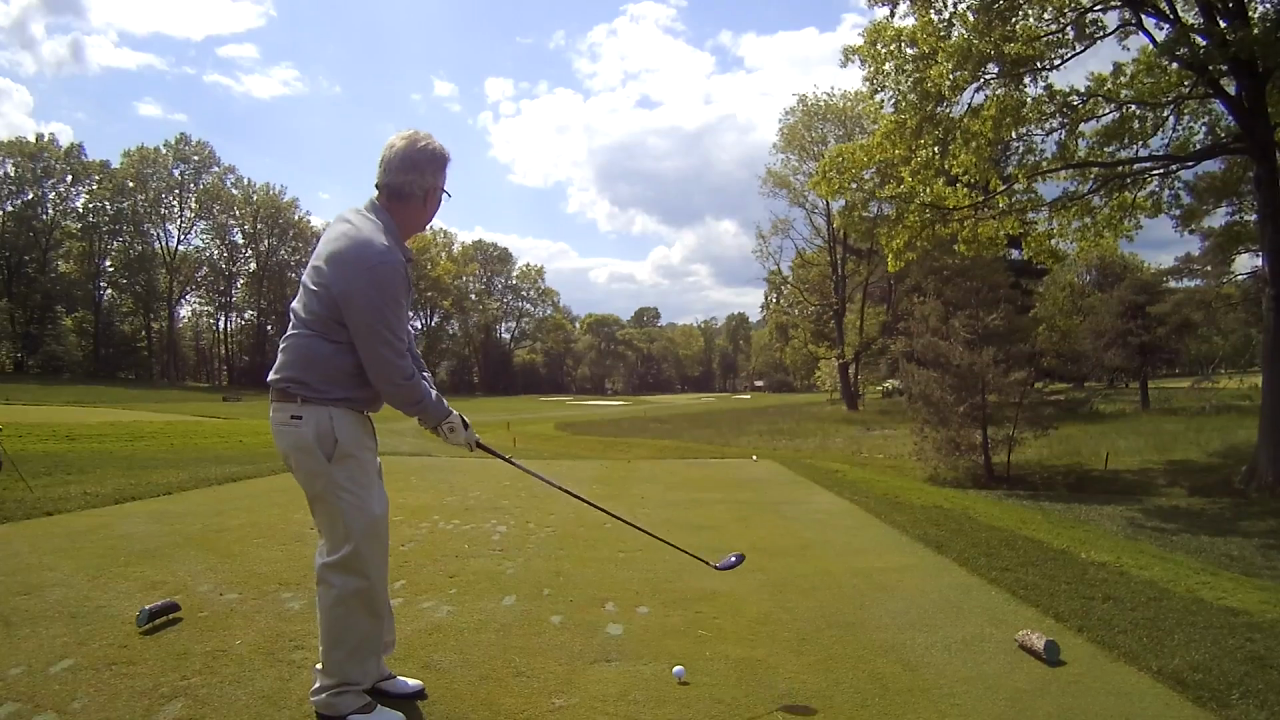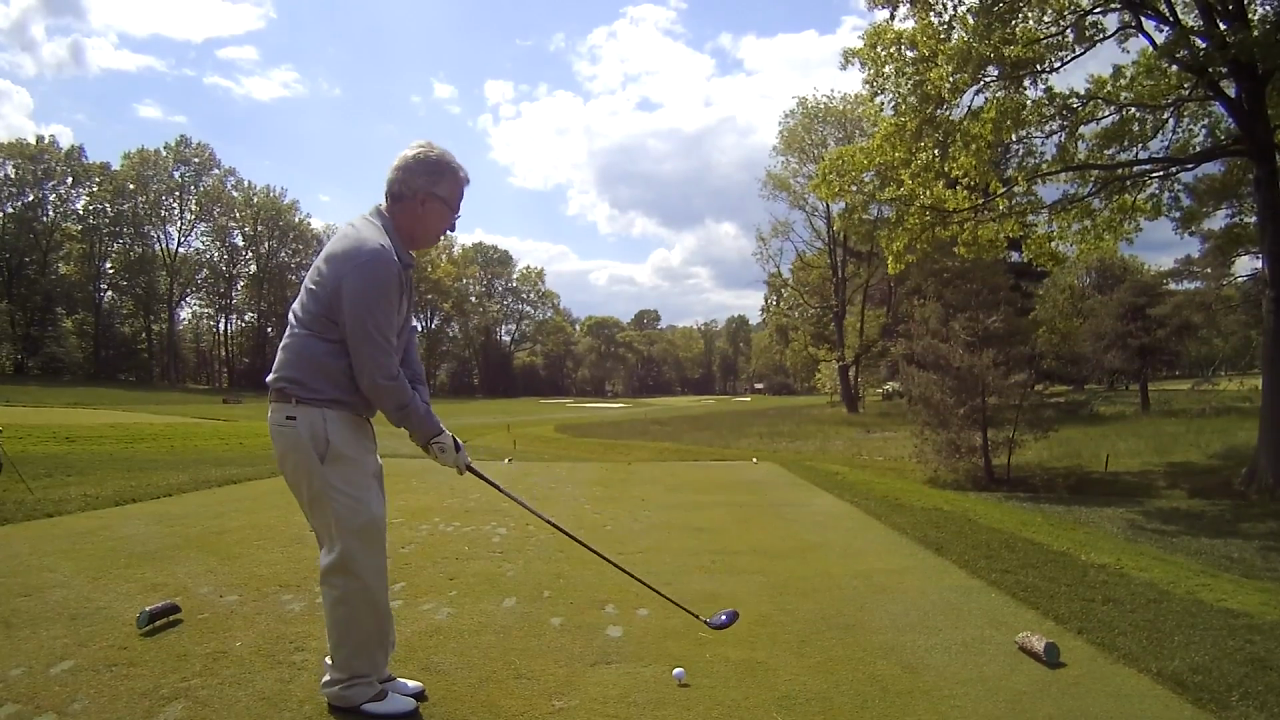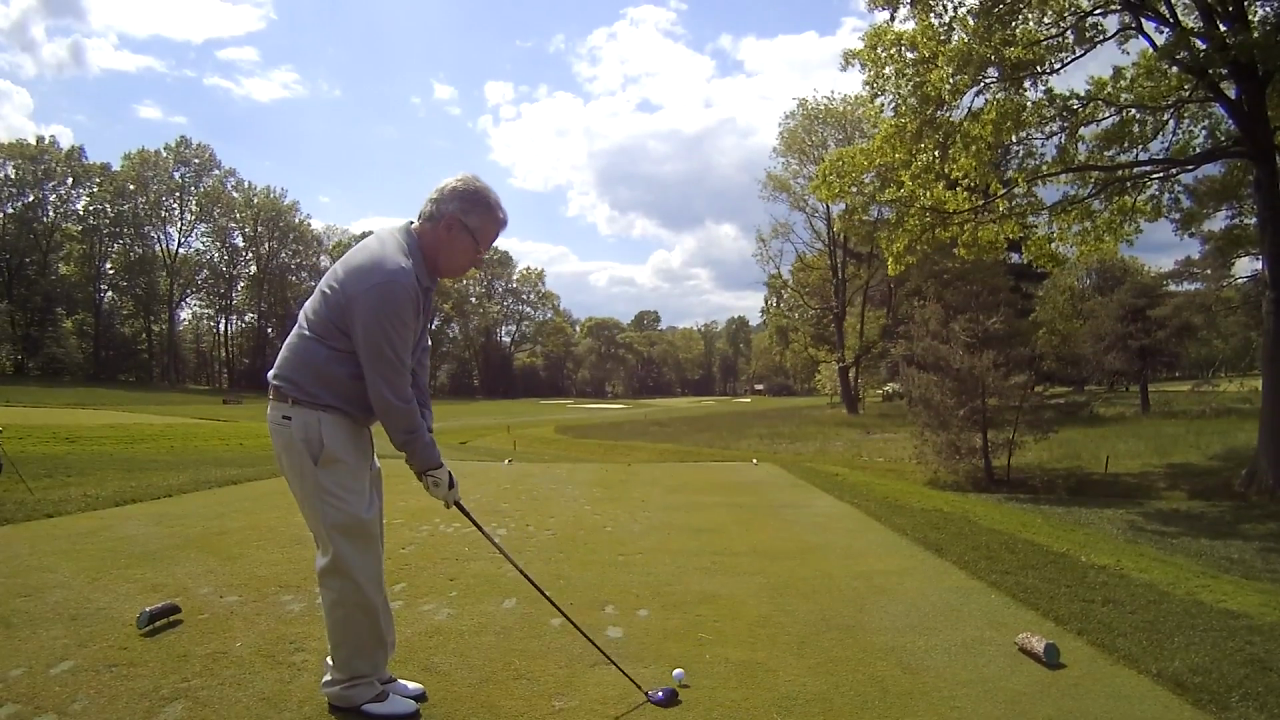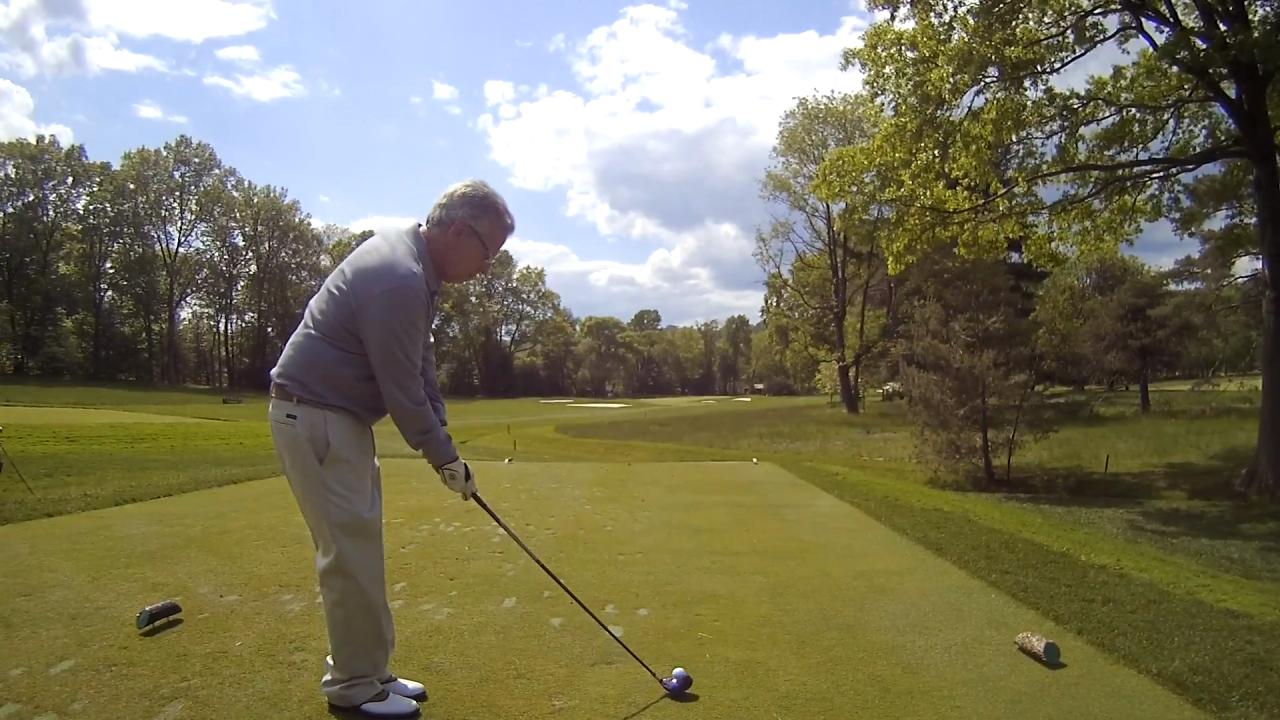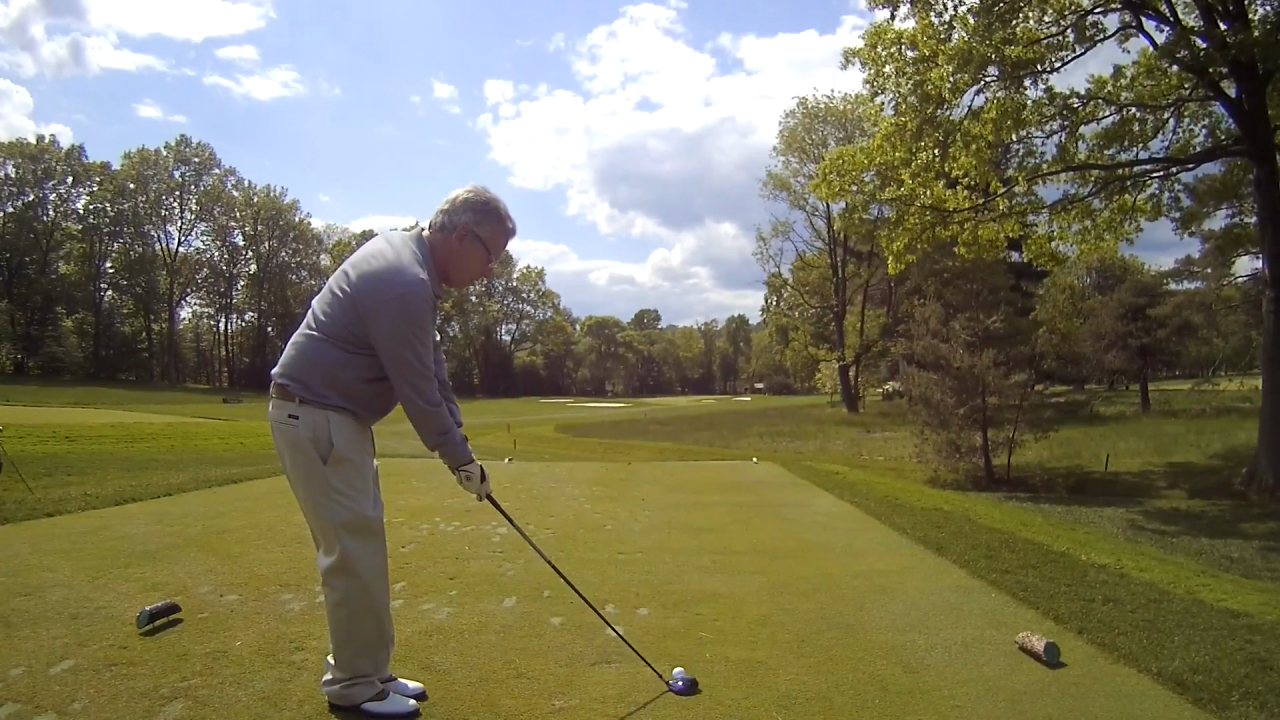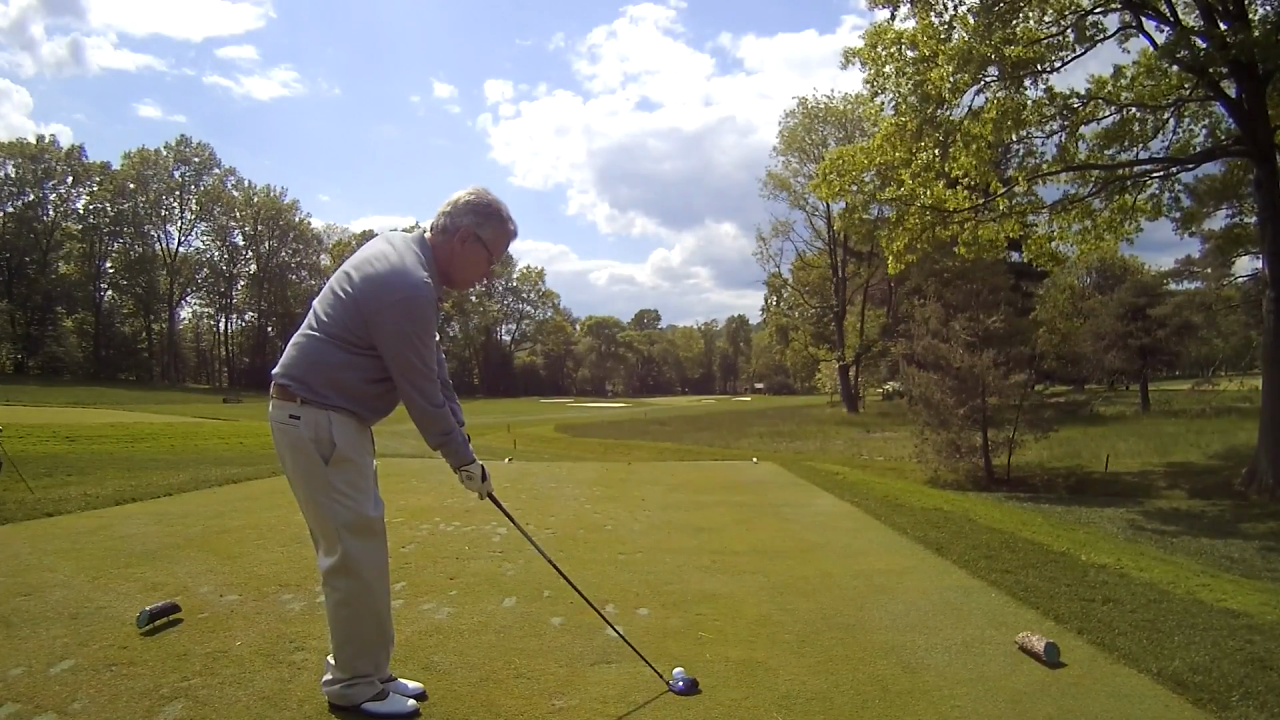
dt=0.5s
person 1, frame 1
left shoulder: (361, 230)
right shoulder: (375, 257)
left elbow: (396, 341)
right elbow: (390, 371)
left wrist: (435, 400)
right wrist: (439, 416)
left hip: (330, 412)
right hip: (319, 416)
left knee: (362, 543)
right knee: (354, 549)
left ankle: (365, 668)
person 1, frame 2
left shoulder: (382, 248)
right shoulder: (372, 258)
left elbow: (401, 347)
right elbow: (379, 374)
left wrist: (429, 418)
right wrist: (427, 431)
left hip: (335, 415)
right hip: (314, 416)
left knee: (360, 544)
right knee: (354, 548)
left ankle: (365, 668)
person 1, frame 3
left shoulder: (412, 267)
right shoulder: (389, 278)
left elbow: (414, 365)
right elbow: (390, 389)
left wrist: (427, 444)
right wrist: (428, 463)
left hip: (339, 417)
right hip: (311, 417)
left knee: (362, 546)
right knee: (349, 551)
left ankle: (365, 670)
person 1, frame 4
left shoulder: (412, 259)
right shoulder: (398, 280)
left elbow: (421, 366)
right elbow: (402, 390)
left wrist: (443, 441)
right wrist: (444, 457)
left hip: (337, 414)
right hip: (314, 415)
left knee: (360, 545)
right knee: (351, 550)
left ankle: (365, 670)
person 1, frame 5
left shoulder: (407, 253)
right shoulder: (404, 284)
left elbow: (431, 366)
right elbow: (417, 390)
left wrist: (459, 441)
right wrist: (460, 459)
left hip: (333, 413)
right hip: (315, 416)
left knee: (361, 544)
right knee: (353, 548)
left ankle: (364, 669)
person 1, frame 6
left shoulder: (405, 250)
right shoulder: (408, 287)
left elbow: (431, 365)
right elbow: (421, 392)
left wrist: (461, 436)
right wrist: (463, 459)
left hip: (330, 414)
right hip: (315, 416)
left knee: (360, 544)
right knee: (354, 549)
left ankle: (365, 669)
